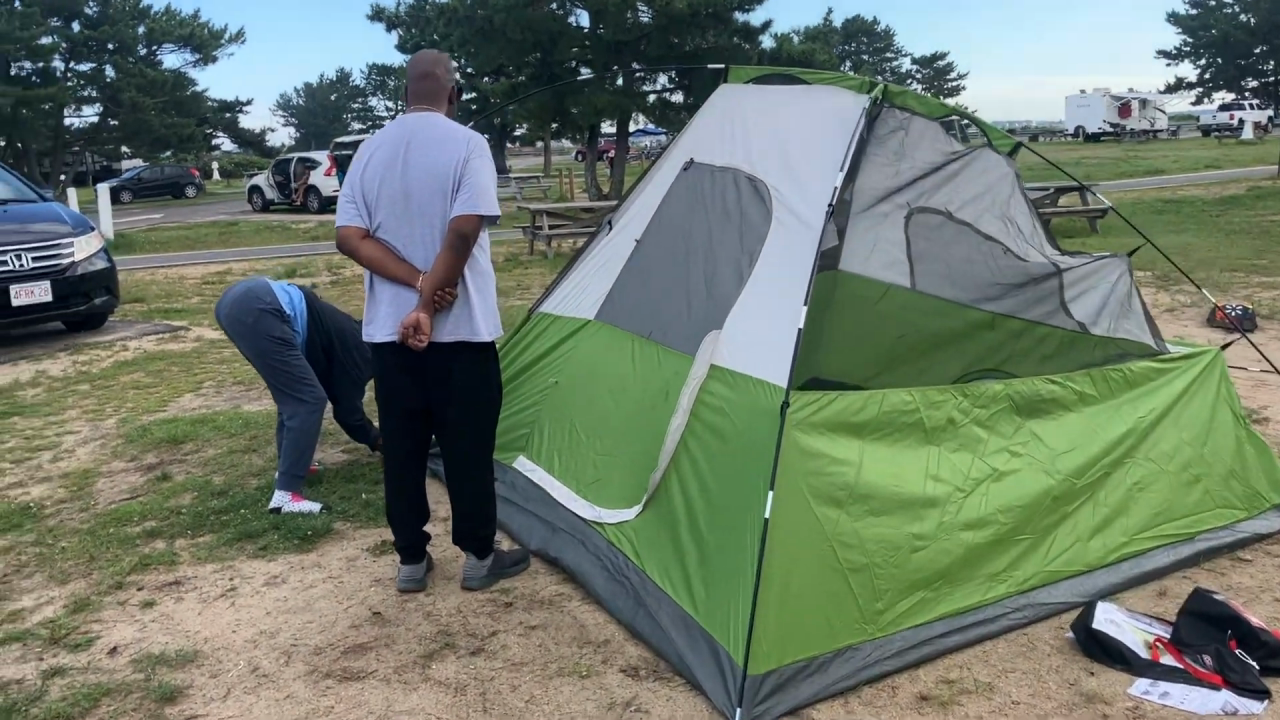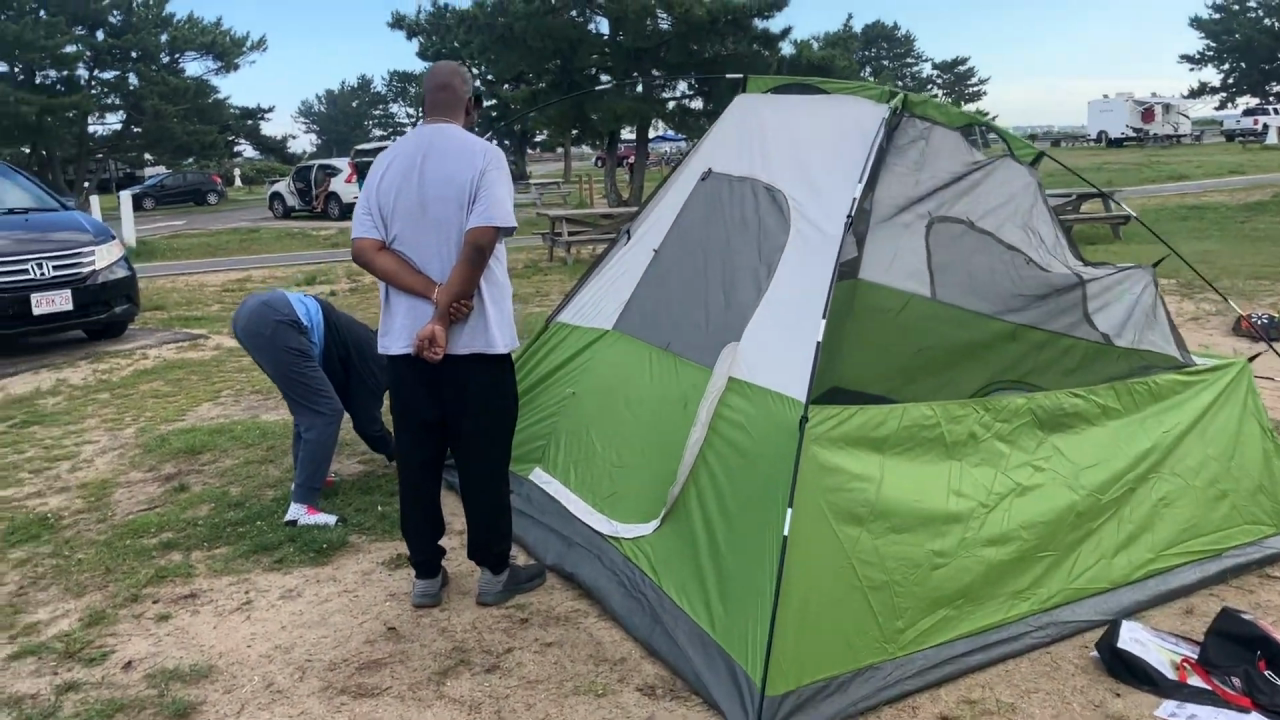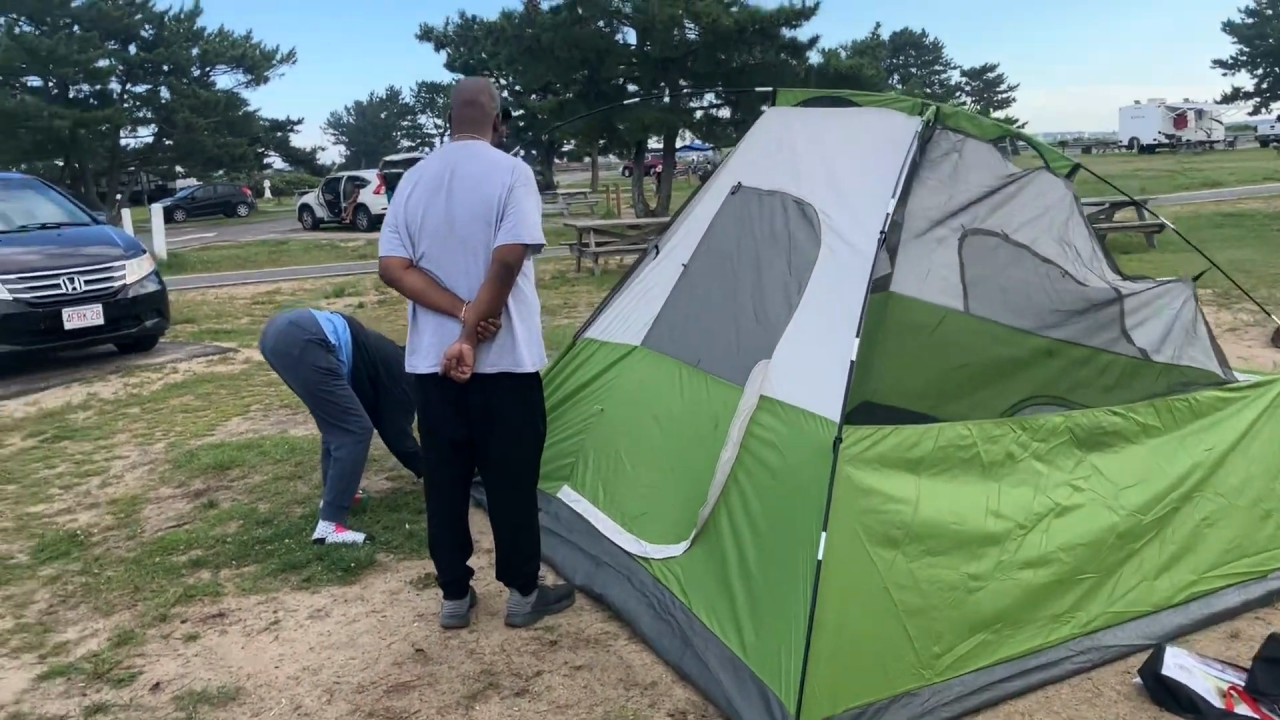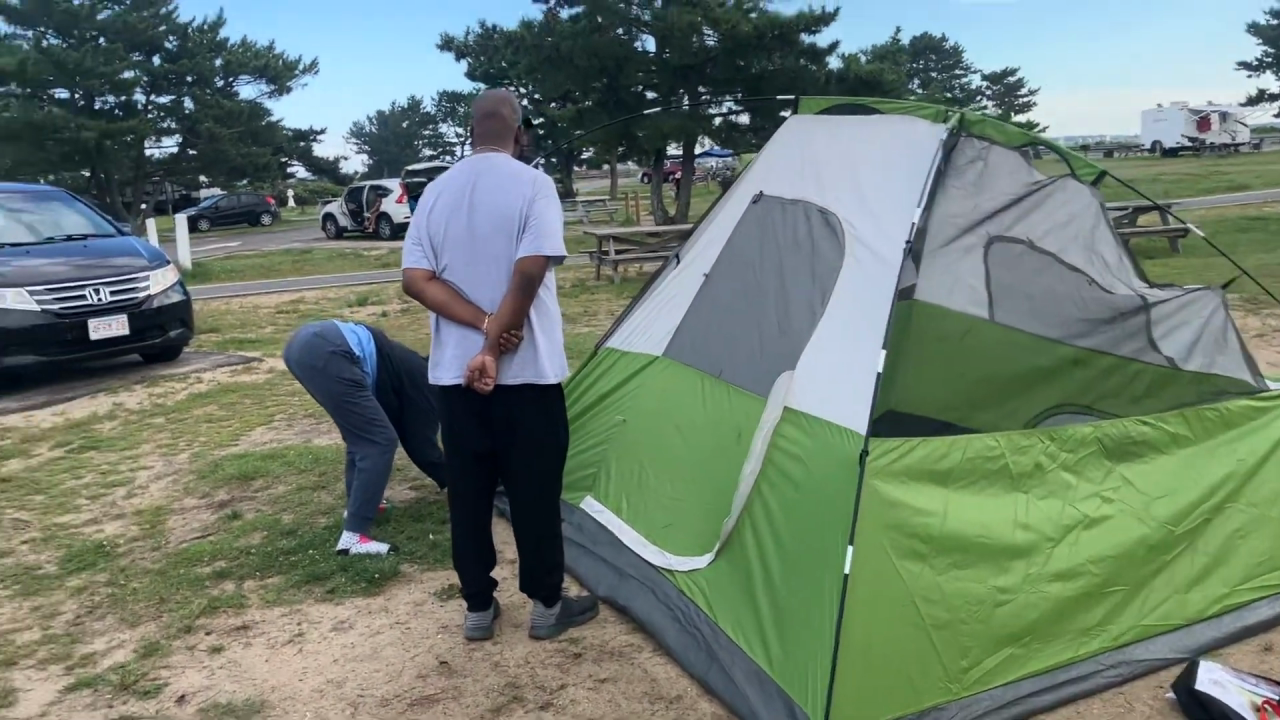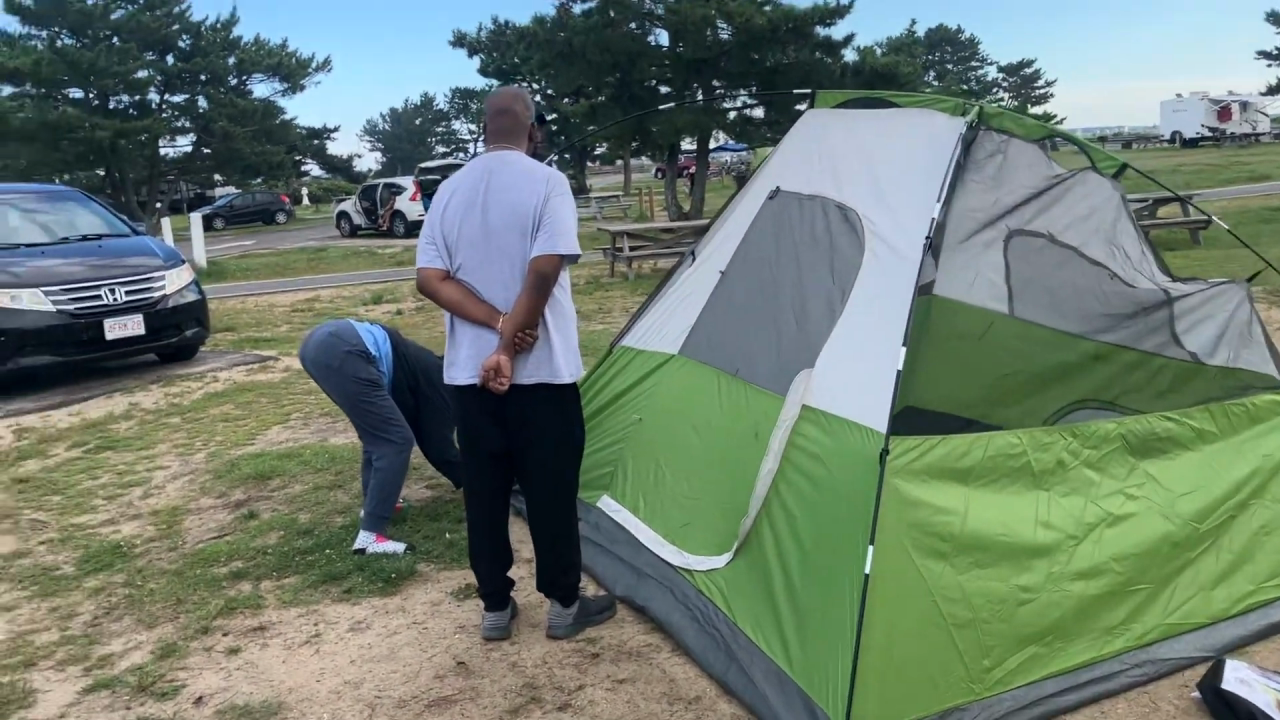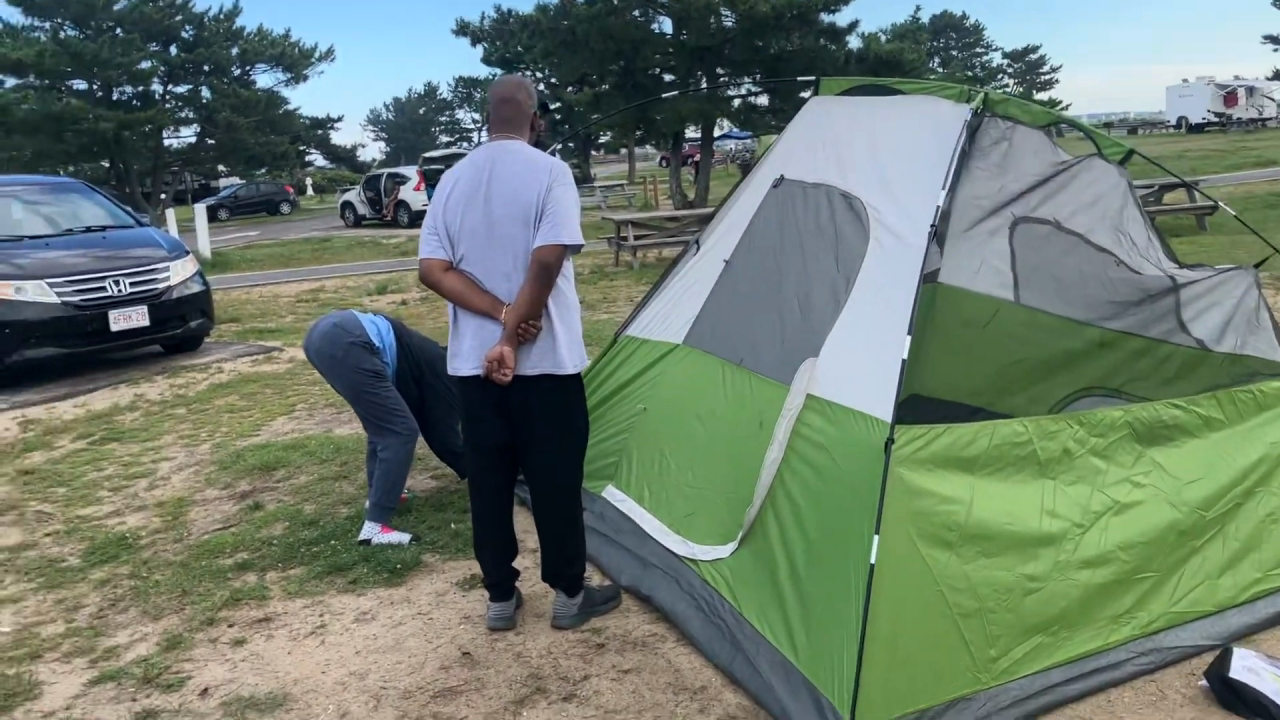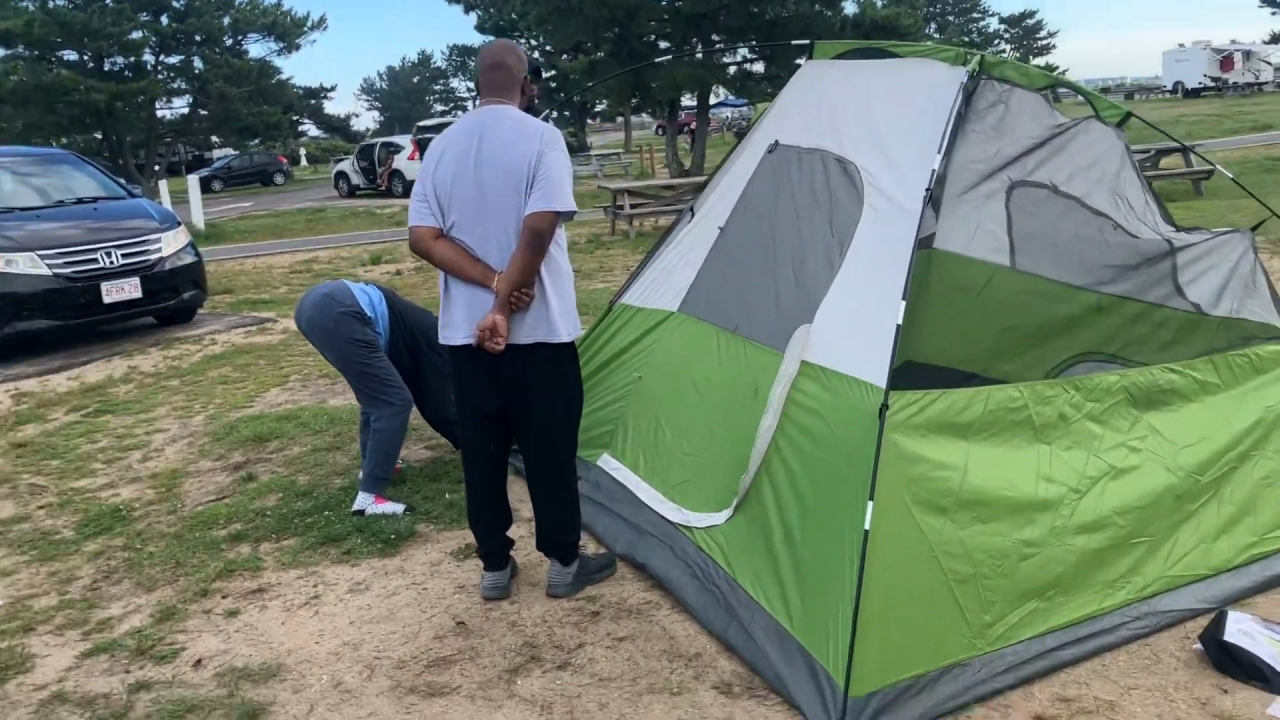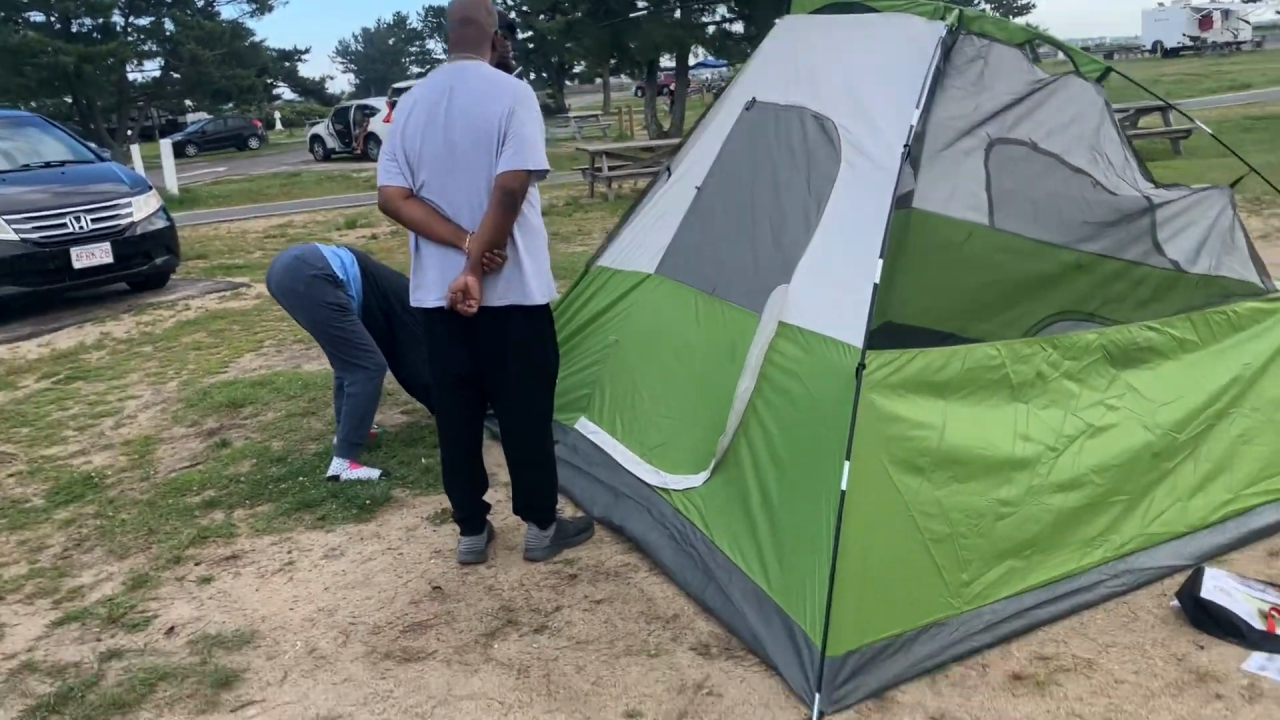
dt=0.1s
person 1, frame 1
left shoulder: (370, 149)
right shoulder: (466, 144)
left elbow: (349, 237)
right elbow: (463, 231)
left wrist: (418, 284)
right wrist: (430, 301)
left hip: (388, 329)
right hip: (458, 327)
left knee: (402, 446)
right knee: (468, 445)
left ankle: (411, 560)
right ankle: (479, 557)
person 1, frame 2
left shoulder: (387, 161)
right shoulder: (483, 156)
left elbow: (365, 250)
right elbow: (479, 243)
left wrist: (433, 296)
right wrist: (444, 317)
left hip: (403, 342)
right hip: (475, 341)
left knee: (417, 460)
right knee: (484, 459)
left ankle: (426, 575)
right ankle: (495, 572)
person 1, frame 3
left shoulder: (414, 177)
right shoulder: (511, 172)
left elbow: (392, 267)
right elbow: (507, 261)
left wrist: (461, 316)
right wrist: (472, 335)
left hip: (431, 360)
right hip: (503, 358)
left knee: (444, 478)
right knee: (512, 478)
left ankle: (454, 595)
right ankle: (523, 593)
person 1, frame 4
left shoulder: (436, 191)
right shoulder: (532, 184)
left elbow: (416, 280)
right elbow: (529, 273)
left wrist: (481, 326)
right wrist: (494, 346)
left hip: (453, 372)
right hip: (526, 371)
left knee: (468, 491)
right knee: (535, 490)
left ankle: (478, 607)
right ankle: (546, 604)
person 1, frame 5
left shoulder: (450, 189)
right shoulder: (546, 181)
left elbow: (429, 279)
right elbow: (543, 271)
left wrist: (496, 326)
right wrist: (509, 346)
left hip: (468, 371)
right hip: (540, 369)
left knee: (483, 490)
right knee: (551, 489)
left ankle: (495, 606)
right ankle: (564, 604)
person 1, frame 6
left shoulder: (452, 180)
right shoulder: (549, 172)
left elbow: (433, 271)
right elbow: (546, 262)
left wrist: (501, 317)
right wrist: (513, 336)
left hip: (472, 363)
right hip: (544, 361)
left knee: (488, 482)
right knee: (556, 481)
left ankle: (500, 597)
right ankle: (569, 594)
person 1, frame 7
left shoulder: (442, 145)
right shoulder: (541, 136)
left elbow: (422, 238)
right elbow: (538, 229)
left wrist: (492, 285)
right wrist: (506, 304)
left hip: (464, 331)
right hip: (537, 328)
left knee: (481, 450)
right knee: (550, 447)
left ankle: (494, 566)
right ankle: (564, 562)
person 1, frame 8
left shoulder: (412, 103)
right shoulder: (510, 93)
left elbow: (393, 197)
right elbow: (512, 186)
left wrist: (465, 243)
right wrist: (477, 266)
left hip: (435, 294)
right hip: (513, 291)
left knee: (456, 411)
right knee: (525, 409)
left ankle: (471, 531)
right ankle: (542, 527)
person 2, frame 1
left shoulder: (346, 333)
right shoulder: (356, 350)
right elbow: (348, 411)
right wrist: (378, 441)
left hip: (236, 300)
right hip: (261, 311)
left knee: (293, 395)
right knee: (308, 400)
left ankle: (287, 465)
right ankle: (285, 496)
person 2, frame 2
left shoulder: (364, 344)
right shoulder: (372, 359)
right elbow: (366, 420)
right wrist: (397, 453)
left hip: (254, 311)
right hip: (273, 322)
left knee: (308, 406)
right knee: (324, 412)
left ankle: (305, 476)
right ankle: (300, 508)
person 2, frame 3
left shoulder: (393, 361)
right shoulder: (399, 374)
right elbow: (398, 436)
left hip: (283, 328)
right hip: (303, 341)
left knee: (339, 423)
right knee: (354, 430)
left ankle: (333, 496)
right ankle: (329, 527)
person 2, frame 4
left shoulder: (416, 372)
right shoulder: (422, 386)
left elbow: (412, 438)
right elbow: (423, 447)
left hip: (306, 341)
right hip: (326, 353)
left knee: (363, 434)
right knee: (379, 442)
left ankle: (356, 505)
right ankle: (354, 537)
person 2, frame 5
left shoulder: (431, 371)
right shoulder: (439, 385)
left elbow: (429, 439)
right elbow: (439, 447)
left hip: (323, 340)
right hip: (343, 352)
left knee: (380, 433)
right knee: (395, 441)
left ankle: (373, 504)
right ankle: (370, 536)
person 2, frame 6
left shoulder: (435, 362)
right shoulder: (443, 376)
left elbow: (433, 428)
right elbow: (445, 437)
left hip: (326, 332)
right hip: (346, 344)
left knee: (384, 424)
right knee: (400, 432)
left ankle: (378, 496)
right ankle: (375, 527)
person 2, frame 7
left shoulder: (428, 331)
right shoulder: (436, 345)
left elbow: (427, 399)
right elbow: (438, 407)
left hip: (318, 302)
right hip: (338, 314)
left knee: (377, 394)
right knee: (394, 402)
left ankle: (371, 466)
right ankle: (369, 498)
person 2, frame 8
left shoulder: (400, 295)
right shoulder: (410, 307)
left elbow: (402, 361)
right elbow: (414, 369)
right hip: (310, 276)
left knee: (351, 359)
right knee: (367, 366)
left ankle: (346, 432)
right ankle: (344, 464)
